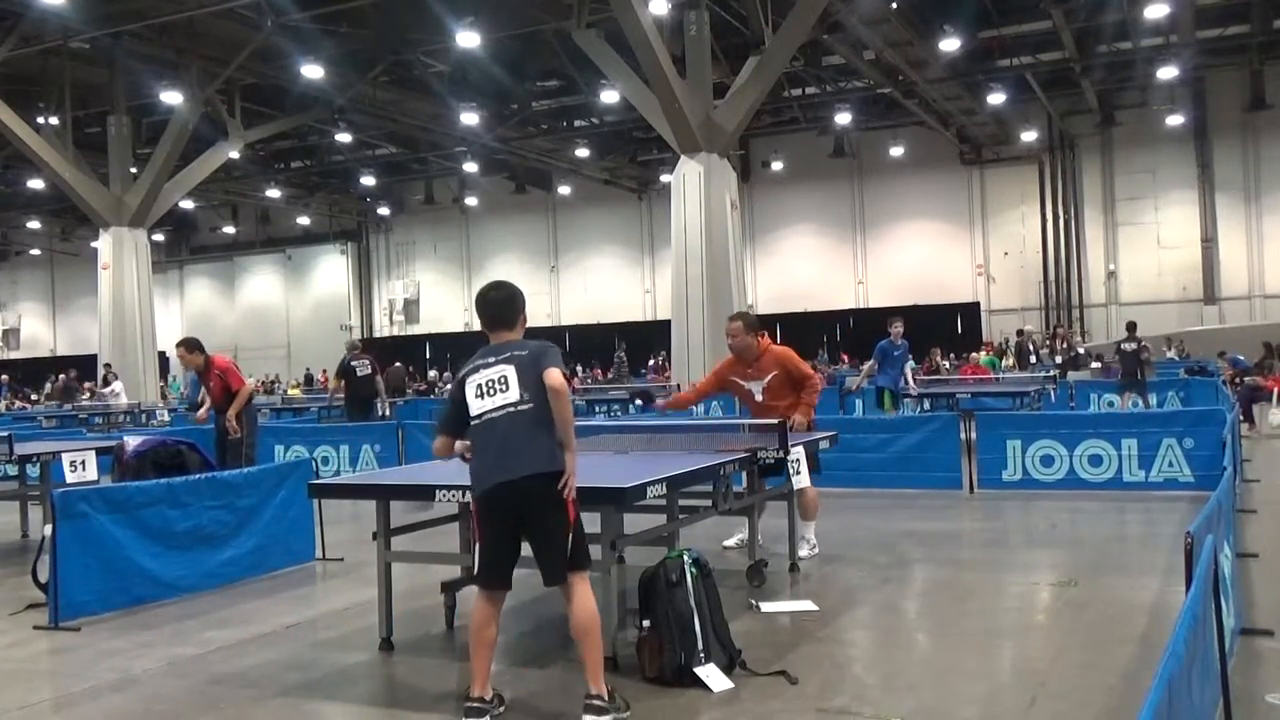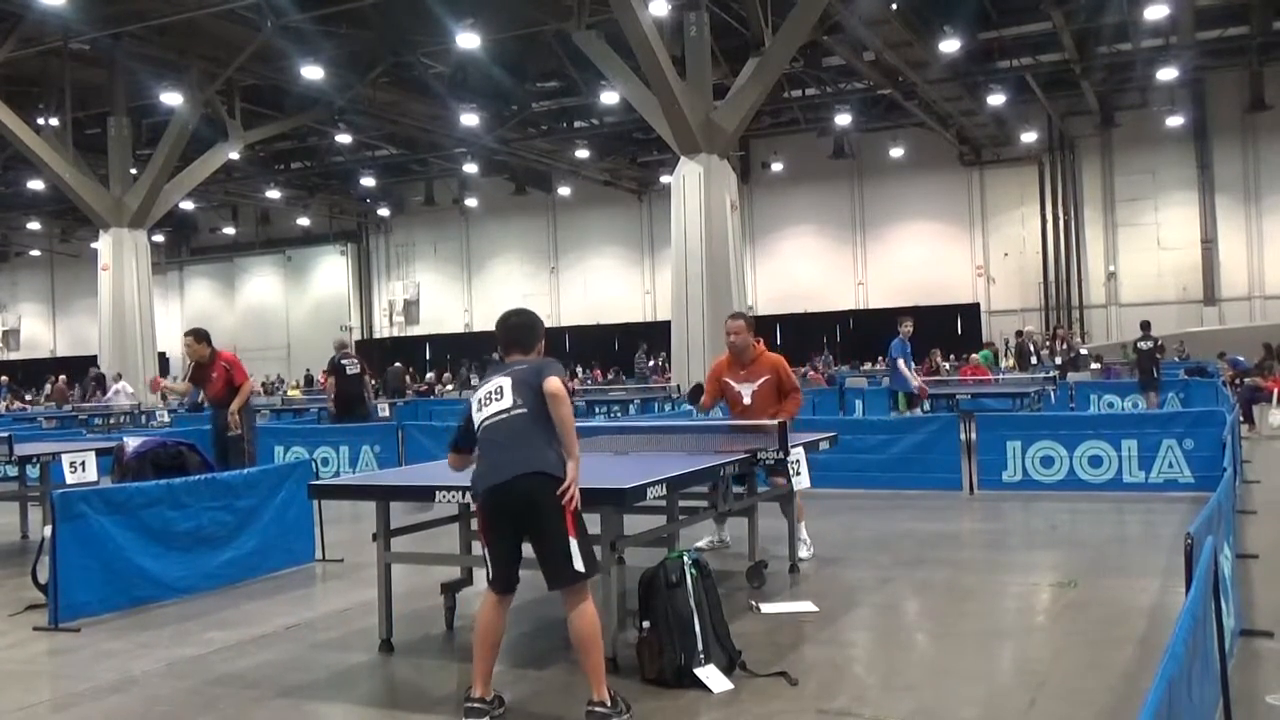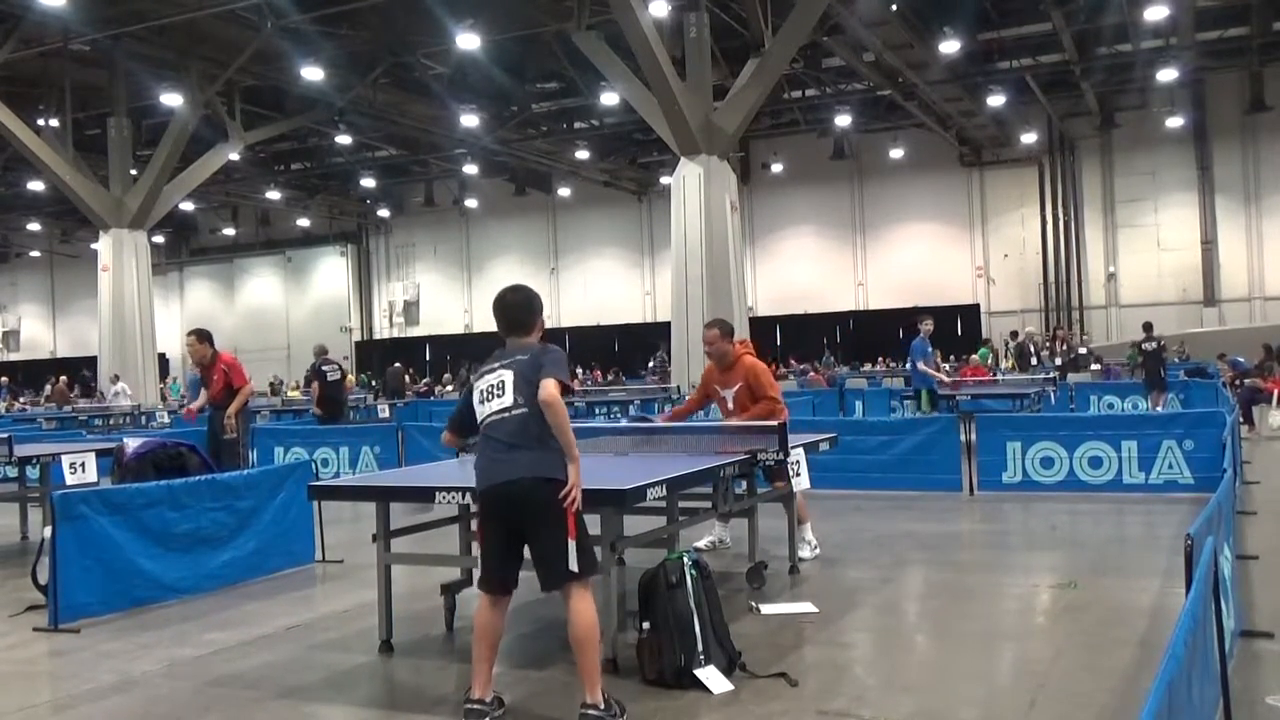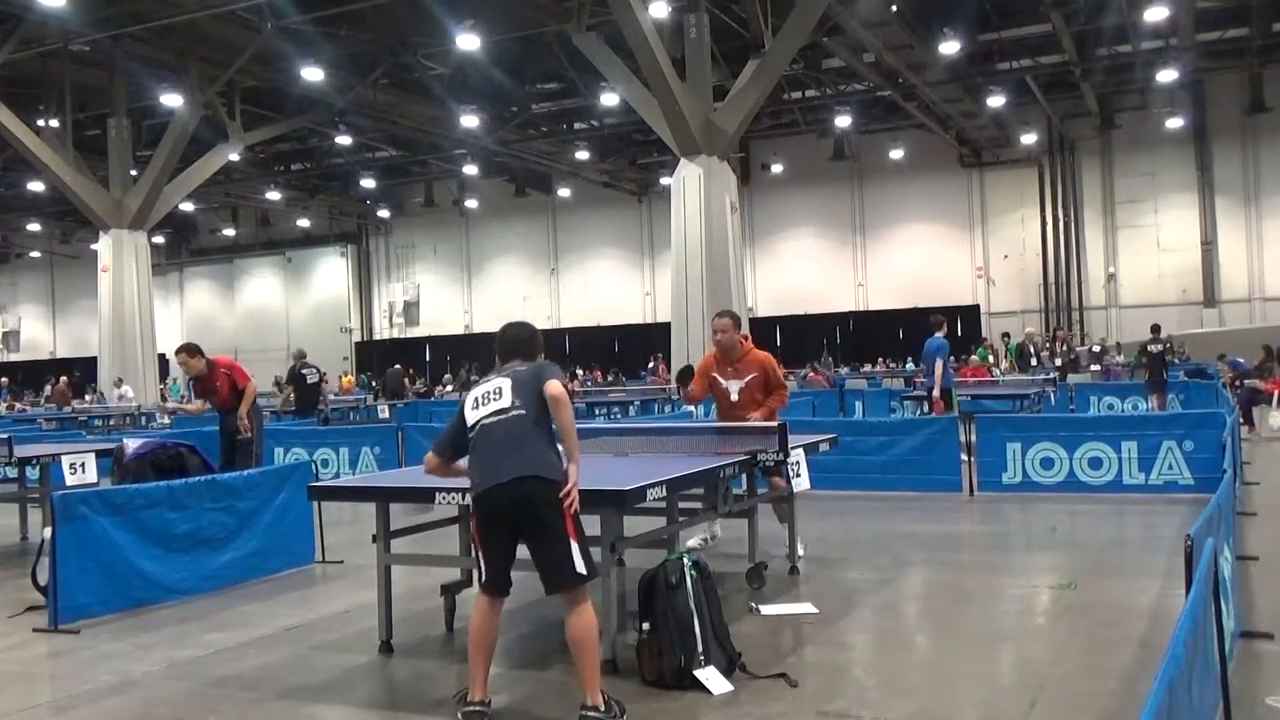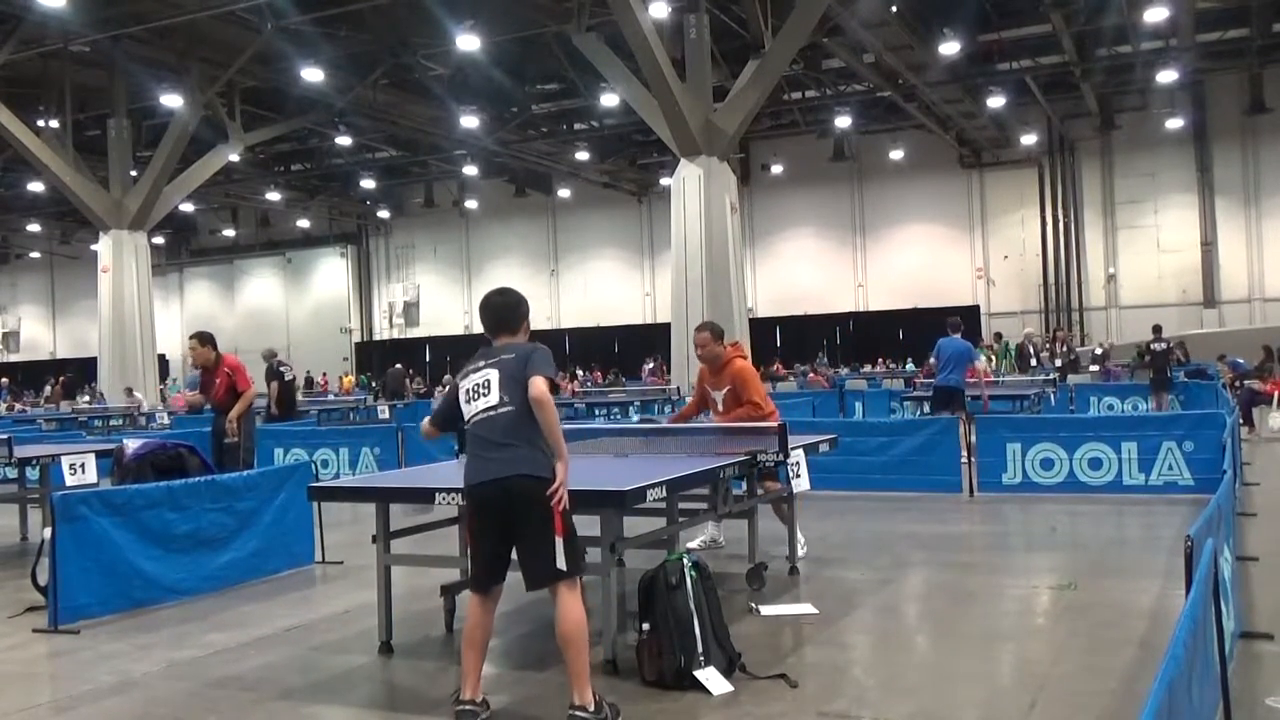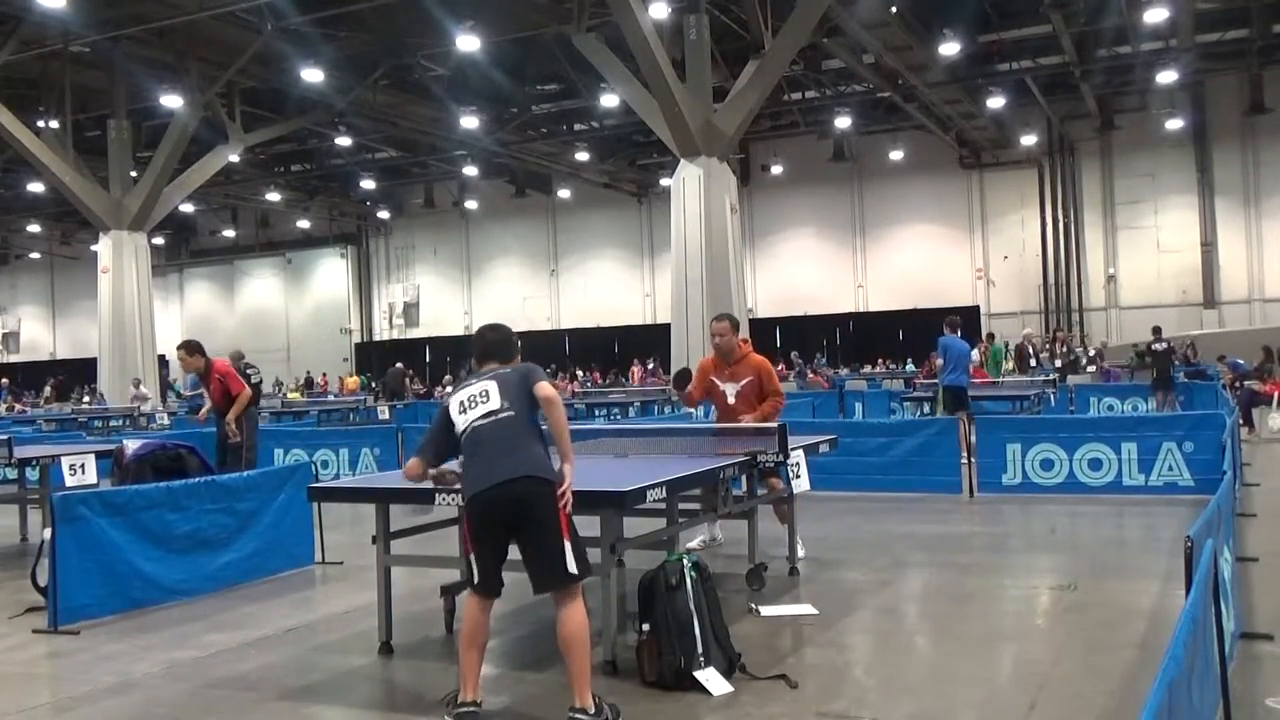
dt=0.4s
person 1, frame 1
left shoulder: (468, 371)
right shoulder: (541, 351)
left elbow: (440, 446)
right elbow: (556, 386)
left wrist: (467, 448)
right wrist: (570, 451)
left hip: (490, 487)
right hip: (544, 477)
left knee: (490, 591)
right knee: (576, 581)
person 1, frame 2
left shoulder: (481, 390)
right shoulder: (544, 368)
left elbow: (456, 460)
right elbow: (555, 391)
right wrist: (573, 459)
left hip: (491, 490)
right hip: (540, 480)
left knee: (498, 591)
right knee: (575, 590)
person 1, frame 3
left shoulder: (482, 374)
right shoulder: (548, 354)
left elbow: (451, 438)
right elbow: (549, 397)
right wrist: (573, 460)
left hip: (493, 487)
right hip: (543, 481)
left knee: (494, 592)
right knee: (576, 587)
person 1, frame 4
left shoulder: (474, 392)
right shoulder: (543, 369)
left elbow: (433, 463)
right elbow: (556, 395)
left wrist: (464, 469)
right wrist: (573, 462)
left hip: (488, 493)
right hip: (538, 484)
left knee: (490, 593)
right knee: (575, 592)
person 1, frame 5
left shoulder: (467, 374)
right shoulder: (533, 353)
left elbow: (430, 428)
right elbow: (539, 394)
left wrist: (441, 413)
right wrist: (561, 458)
left hip: (480, 487)
right hip: (531, 480)
left knee: (483, 592)
right knee: (565, 587)
person 1, frame 6
left shoulder: (454, 399)
right shoulder: (524, 372)
left elbow: (413, 470)
right elbow: (548, 397)
left wrist: (437, 474)
right wrist: (567, 461)
left hip: (480, 496)
right hip: (532, 483)
left knee: (480, 592)
right knee: (568, 592)
person 2, frame 1
left shoulder: (781, 356)
right shoulder: (728, 367)
left elbow: (811, 381)
right elbow: (700, 391)
left wrist: (802, 411)
right wrist: (669, 403)
left hip: (795, 426)
left ankle: (808, 539)
right ankle: (749, 532)
person 2, frame 2
left shoulder: (773, 362)
right shoulder: (720, 368)
left elbow: (794, 394)
right elbow: (710, 399)
left wrist: (782, 419)
right wrist: (701, 406)
left knee: (781, 483)
left ankle: (802, 538)
right ankle: (720, 535)
person 2, frame 3
left shoulder: (752, 367)
right shoulder: (711, 371)
left elbow: (772, 403)
right elbow: (697, 401)
left wrist: (741, 419)
right wrist: (669, 417)
left knee: (782, 486)
left ankle: (807, 539)
right ankle: (720, 534)
person 2, frame 4
left shoulder: (761, 360)
right shoulder: (708, 362)
left elbow: (781, 392)
right elbow: (697, 393)
left wrist: (763, 413)
right wrist: (687, 393)
left knee: (777, 482)
right ankle: (710, 531)
person 2, frame 5
left shoulder: (741, 369)
right shoulder: (704, 372)
left elbow: (756, 408)
right elbow: (698, 404)
left wrist: (724, 419)
right wrist: (675, 418)
left knee: (770, 485)
left ankle: (797, 537)
right ankle: (714, 534)
person 2, frame 6
left shoulder: (758, 363)
right shoulder: (707, 366)
left elbow: (777, 398)
right elbow: (696, 397)
left wrist: (756, 417)
right wrist: (686, 394)
left knee: (774, 484)
left ankle: (794, 538)
right ankle: (711, 533)
